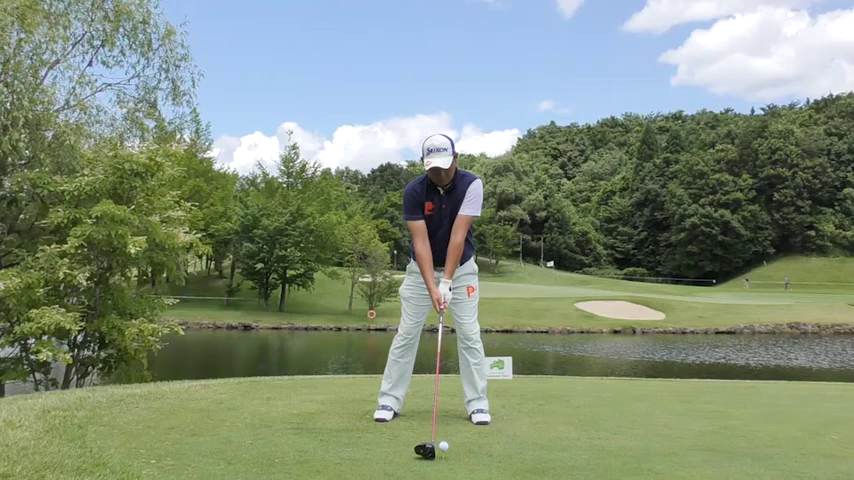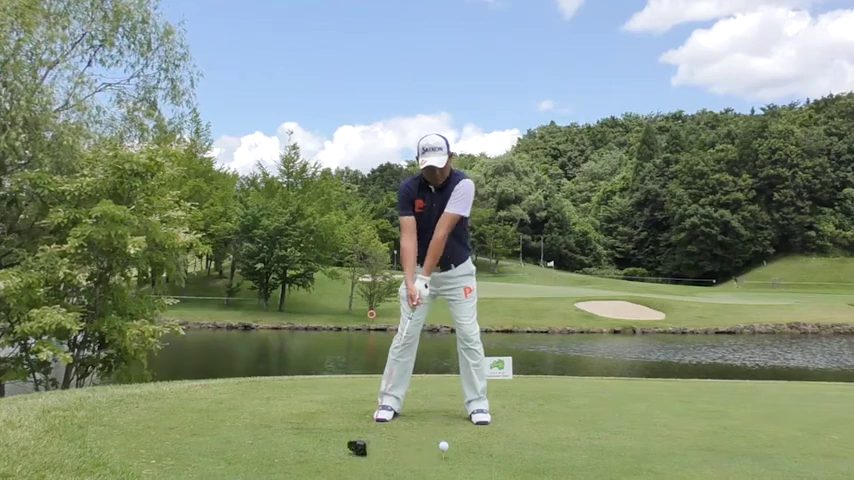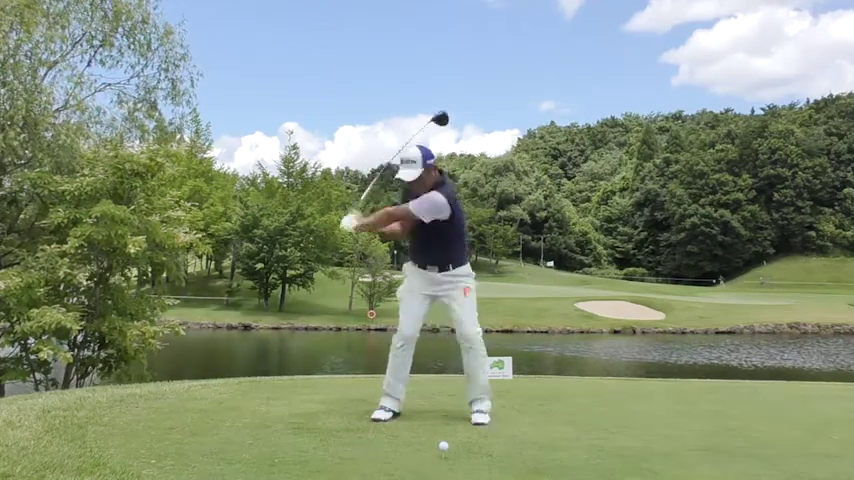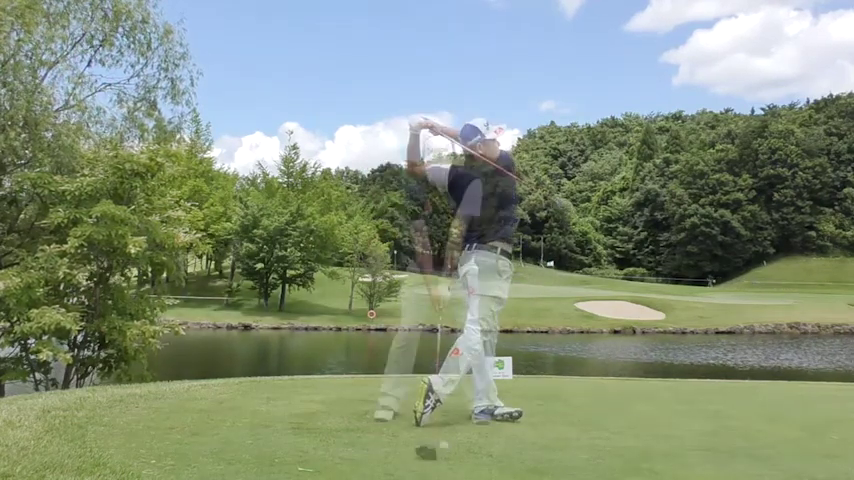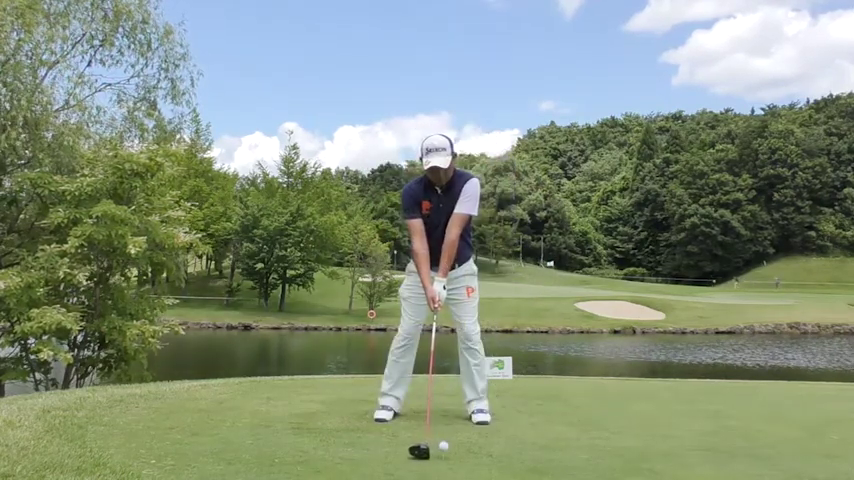
dt=1s
person 1, frame 1
left shoulder: (471, 184)
right shoulder: (414, 191)
left elbow: (458, 235)
right elbow: (420, 241)
left wrist: (447, 281)
right wrist: (432, 286)
left hip: (461, 270)
right hip: (421, 270)
left knee: (469, 334)
right knee: (407, 333)
left ankle: (477, 403)
right ankle: (389, 401)
person 1, frame 2
left shoulder: (463, 185)
right shoulder: (408, 190)
left elbow: (441, 233)
right elbow: (408, 237)
left wrist: (424, 277)
right wrist: (411, 282)
left hip: (457, 271)
right hip: (419, 270)
left knee: (468, 335)
right knee: (406, 334)
left ankle: (477, 403)
right ankle: (389, 401)
person 1, frame 3
left shoulder: (439, 197)
right shoulder: (421, 190)
left elbow: (395, 214)
right elbow: (403, 226)
left wrist: (361, 224)
right wrist: (374, 226)
left hip: (456, 274)
right hip: (421, 272)
left knee: (470, 336)
right knee: (406, 334)
left ankle: (479, 403)
right ankle: (390, 401)
person 1, frame 4
left shoulder: (460, 176)
right shoulder: (503, 168)
left elbow: (414, 168)
left wrist: (415, 132)
left hip: (476, 262)
right hip: (492, 260)
left knee: (483, 330)
right knee: (477, 331)
left ankle: (486, 404)
right ankle: (439, 387)
person 1, frame 5
left shoulder: (469, 184)
right shoulder: (412, 191)
left elbow: (453, 233)
right elbow: (419, 240)
left wrist: (442, 280)
right wrist: (428, 285)
left hip: (460, 270)
right hip: (421, 270)
left knee: (469, 333)
right knee: (406, 333)
left ankle: (478, 403)
right ankle: (389, 401)
